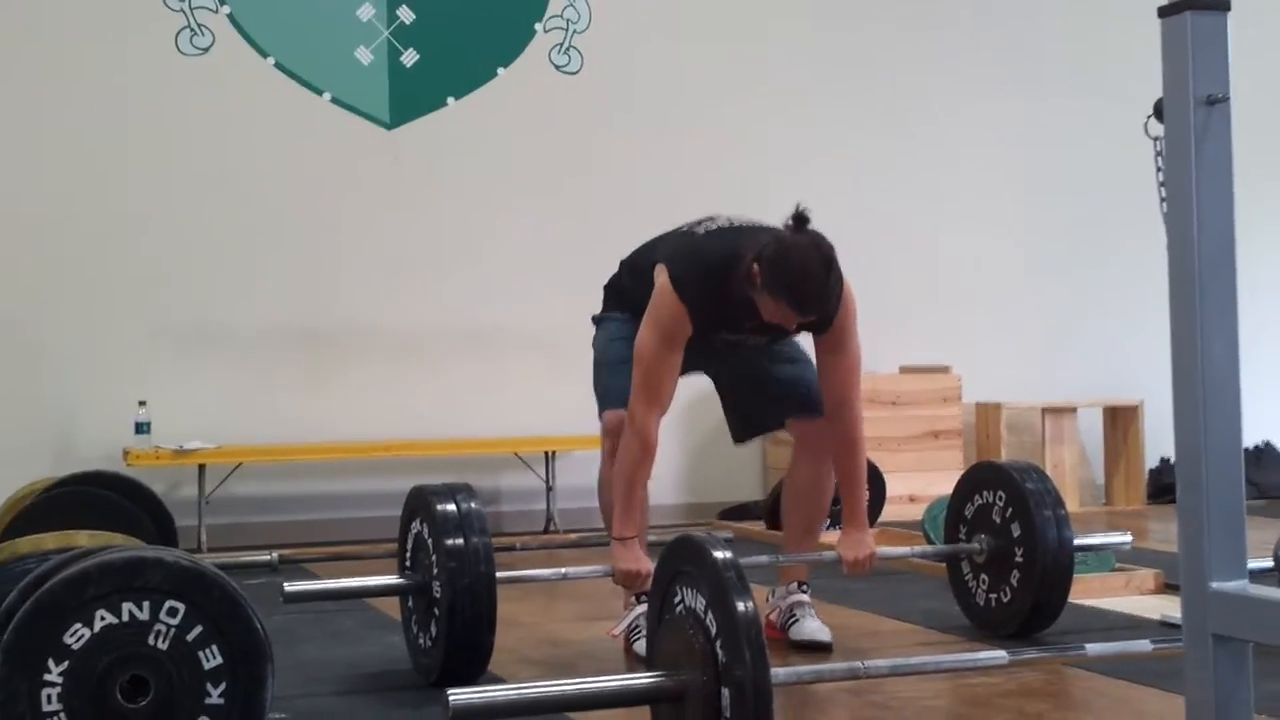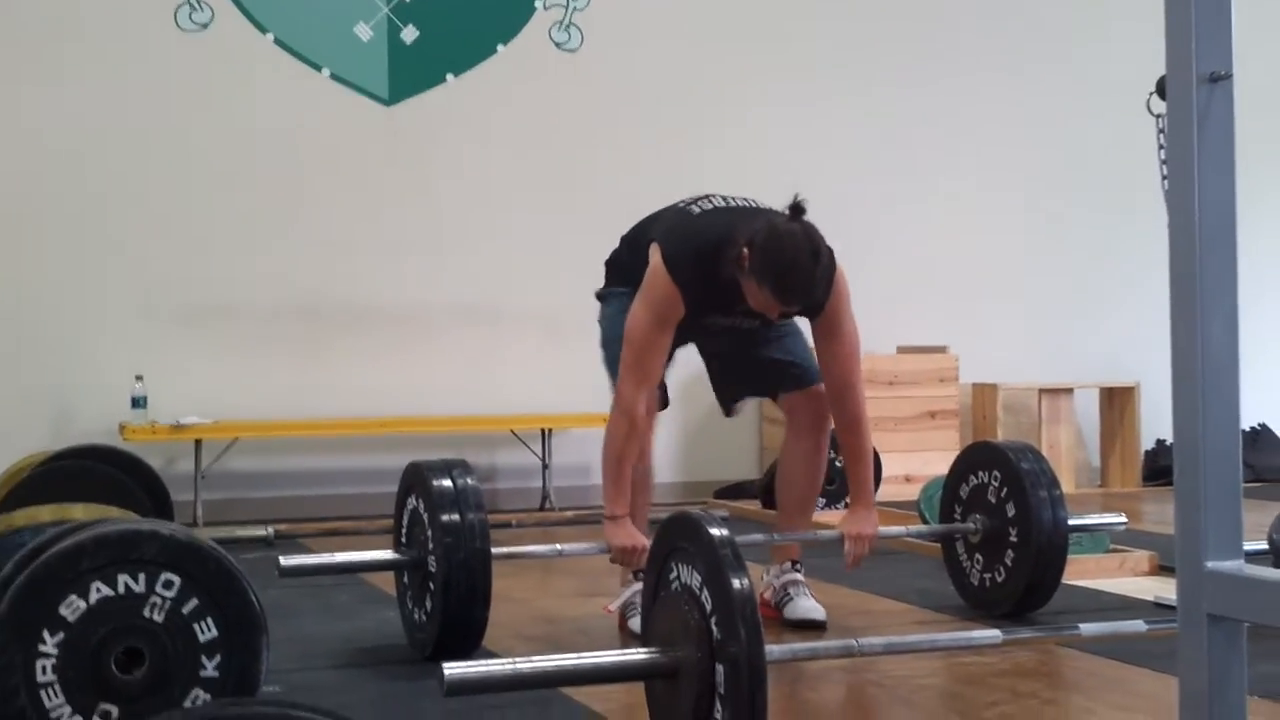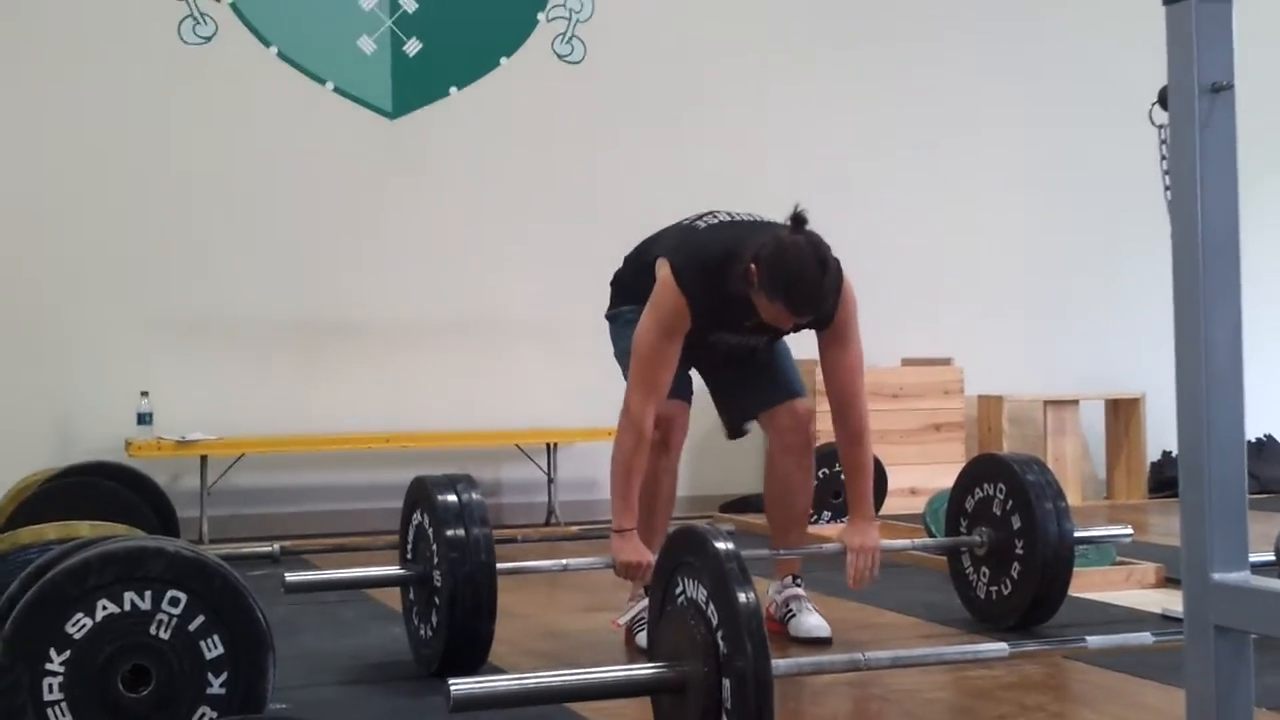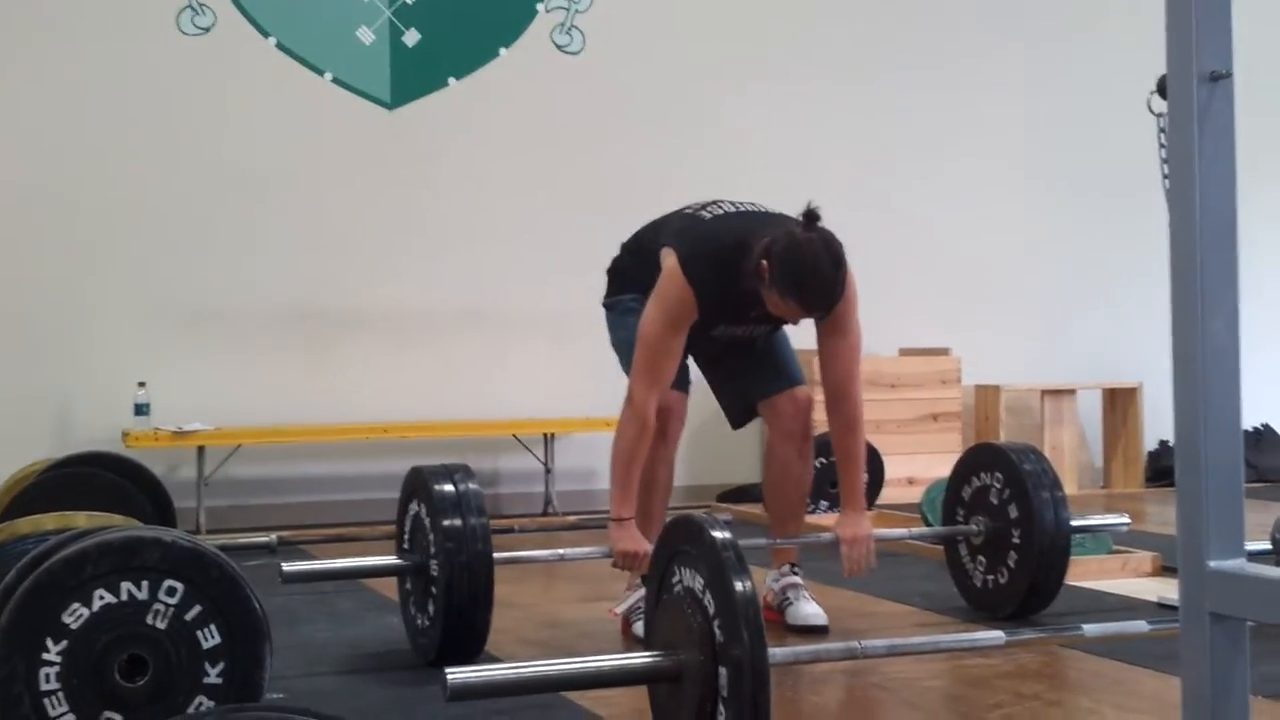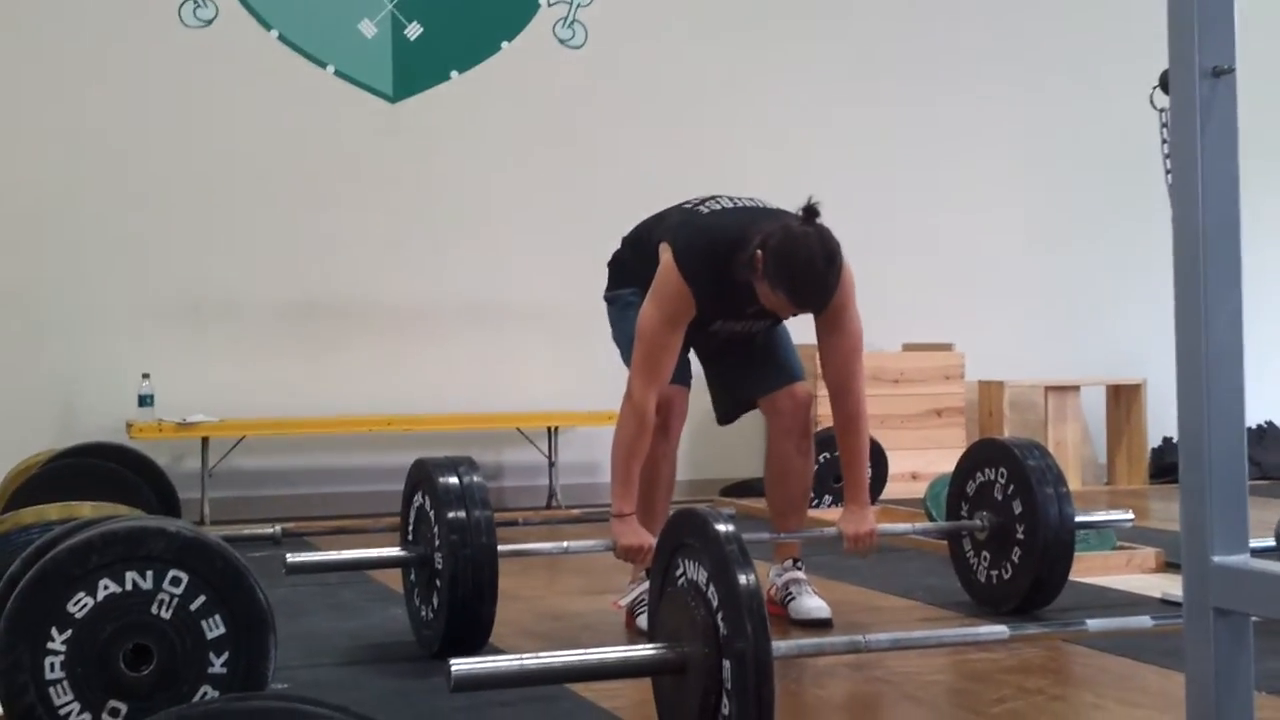
dt=0.3s
person 1, frame 1
left shoulder: (831, 293)
right shoulder: (682, 282)
left elbow: (845, 414)
right elbow: (644, 418)
left wrist: (857, 526)
right wrist: (625, 541)
left hip: (746, 334)
right hip: (638, 311)
left knee: (818, 427)
right knee: (623, 424)
left ankle: (790, 598)
right ankle: (640, 607)
person 1, frame 2
left shoulder: (822, 275)
right shoulder: (675, 265)
left elbow: (846, 395)
right elbow: (632, 395)
left wrist: (863, 504)
right wrist: (617, 517)
left hip: (735, 312)
right hip: (637, 285)
left knee: (813, 403)
right knee: (644, 406)
left ankle: (785, 575)
right ankle: (637, 584)
person 1, frame 3
left shoulder: (830, 289)
right shoulder: (683, 279)
left elbow: (849, 408)
right elbow: (640, 408)
left wrist: (863, 519)
right wrist: (624, 531)
left hip: (739, 331)
right hip: (644, 306)
left knee: (795, 420)
right knee: (667, 420)
left ankle: (786, 591)
right ankle: (645, 600)
person 1, frame 4
left shoulder: (832, 278)
right shoulder: (690, 269)
left elbow: (844, 399)
right elbow: (642, 399)
left wrist: (854, 510)
right wrist: (623, 521)
left hip: (739, 318)
right hip: (644, 293)
left knee: (793, 408)
right knee: (667, 409)
left ankle: (784, 579)
right ankle: (642, 590)
person 1, frame 5
left shoulder: (828, 273)
right shoulder: (687, 264)
left elbow: (847, 392)
right elbow: (642, 394)
left wrist: (858, 503)
right wrist: (624, 515)
left hip: (738, 312)
right hip: (643, 288)
left knee: (795, 404)
right knee: (669, 404)
left ankle: (787, 574)
right ankle: (646, 583)
